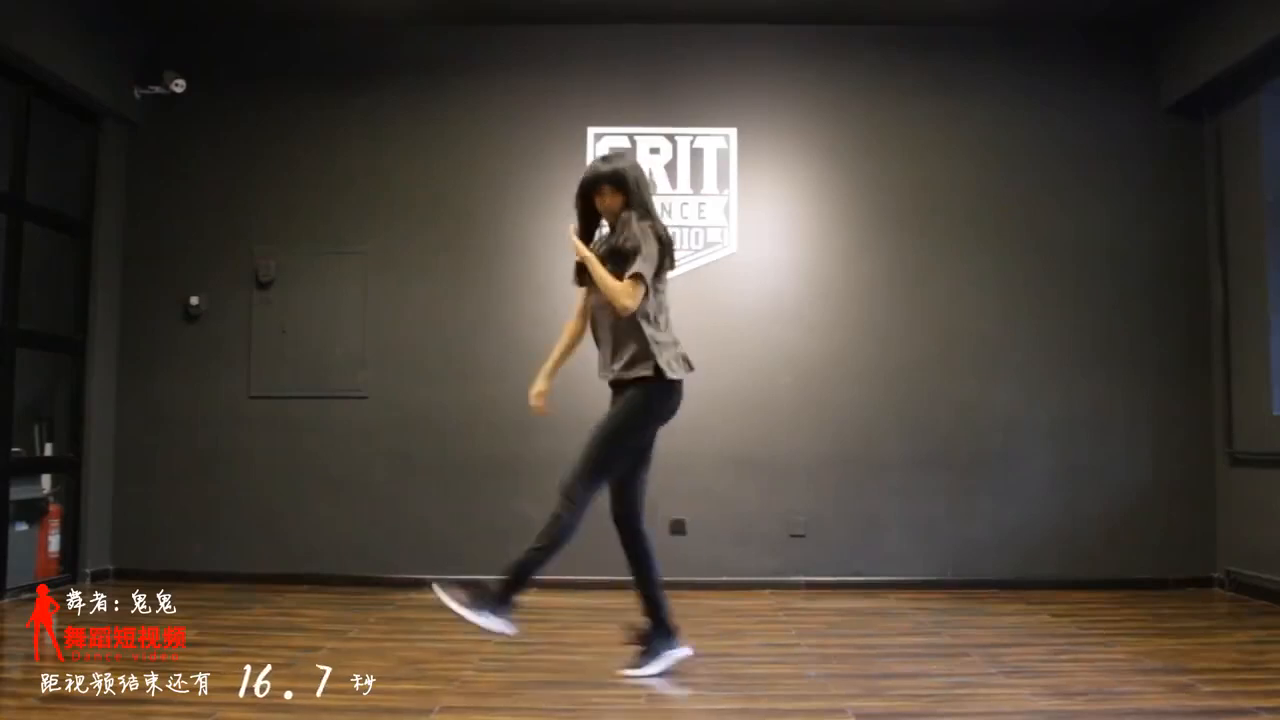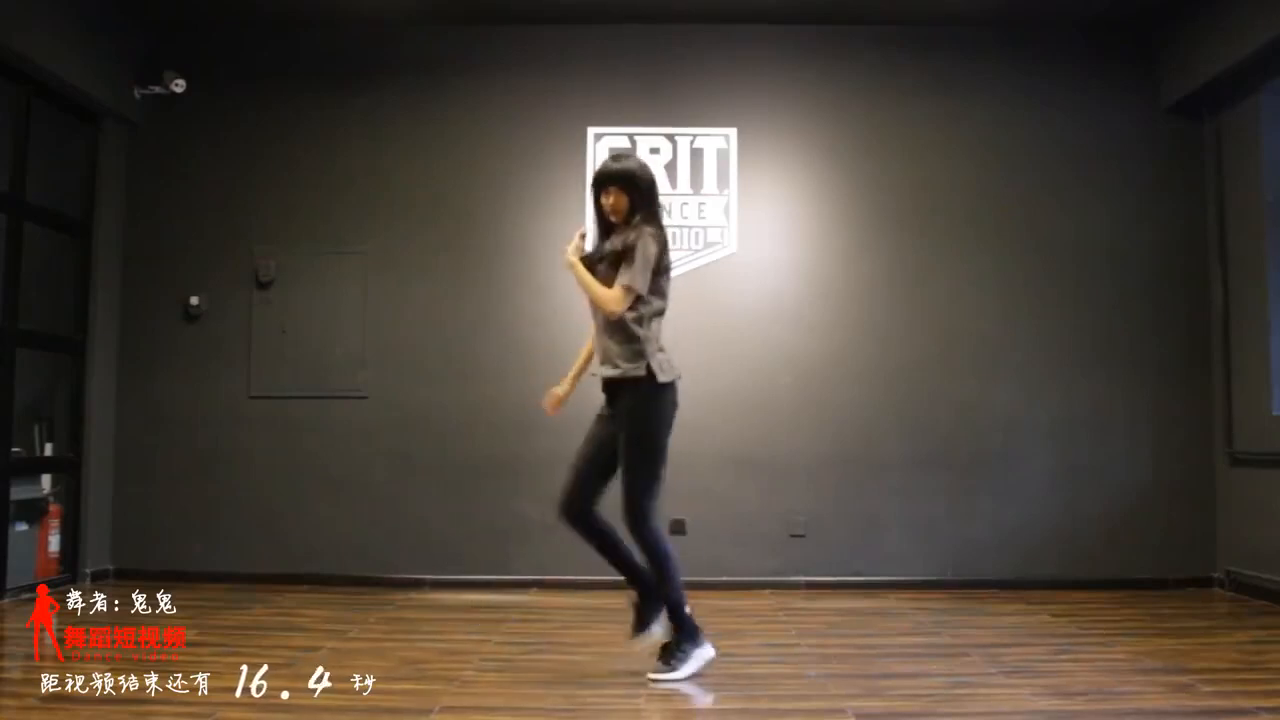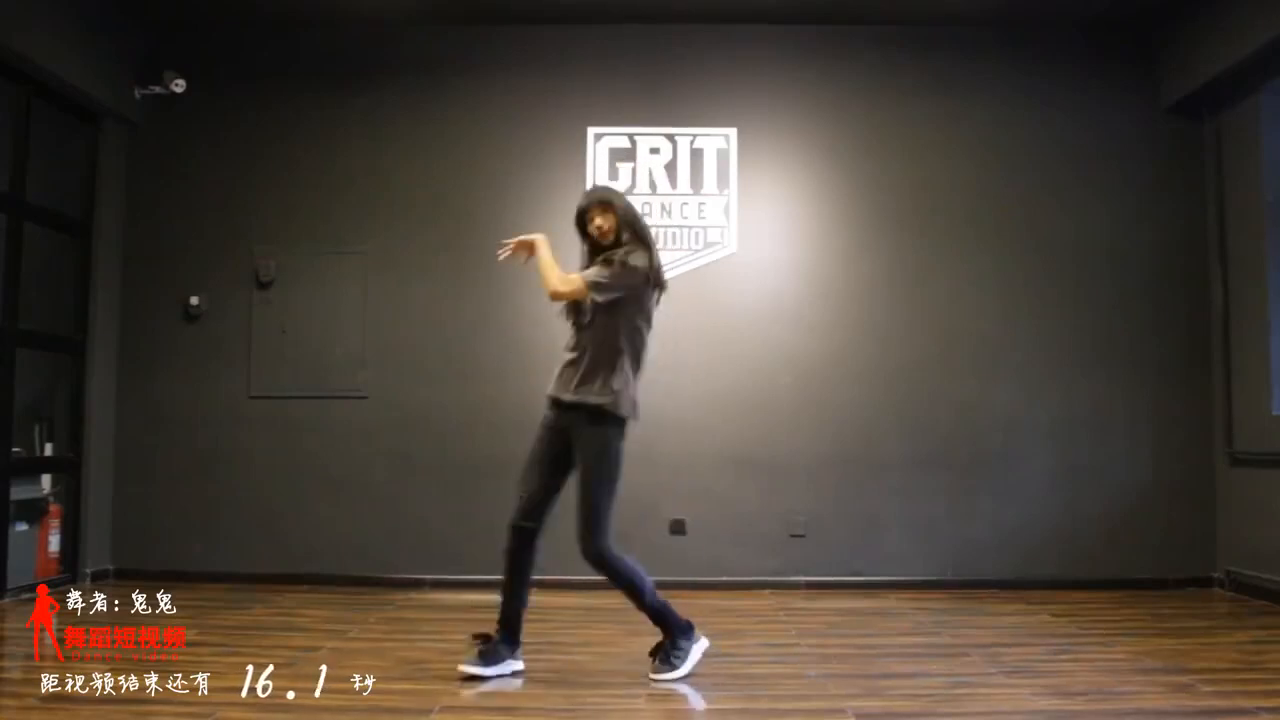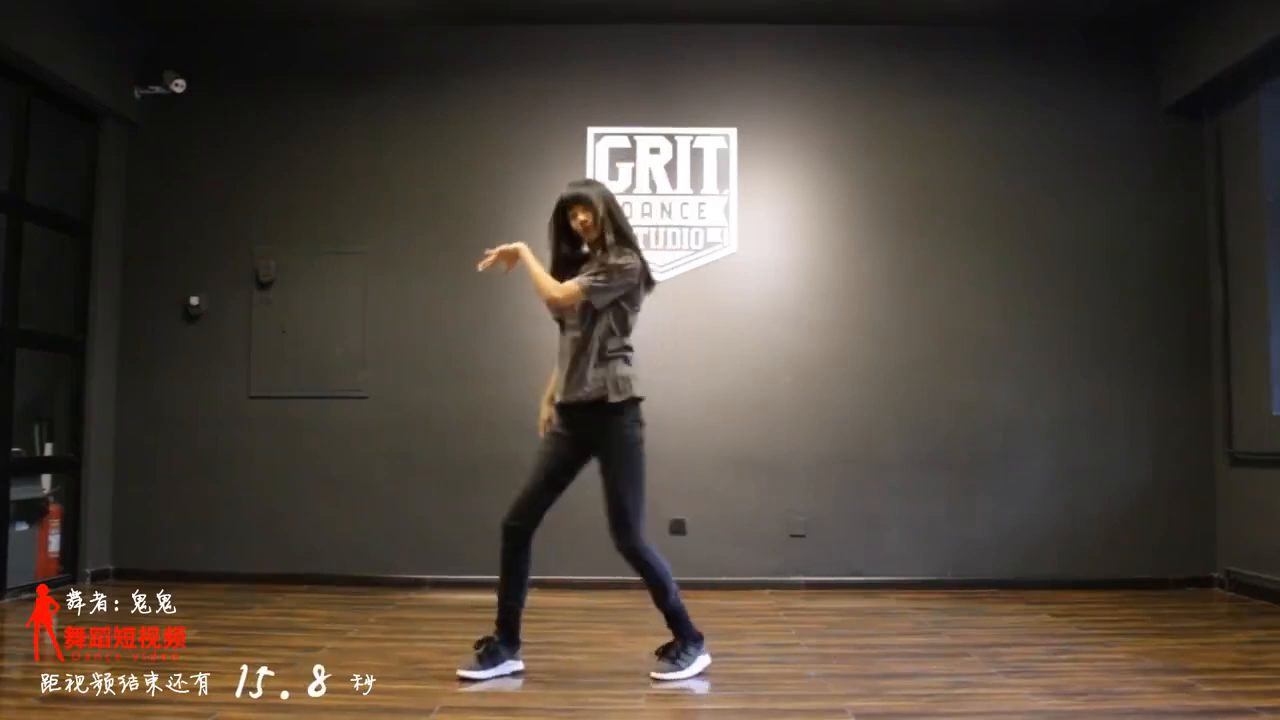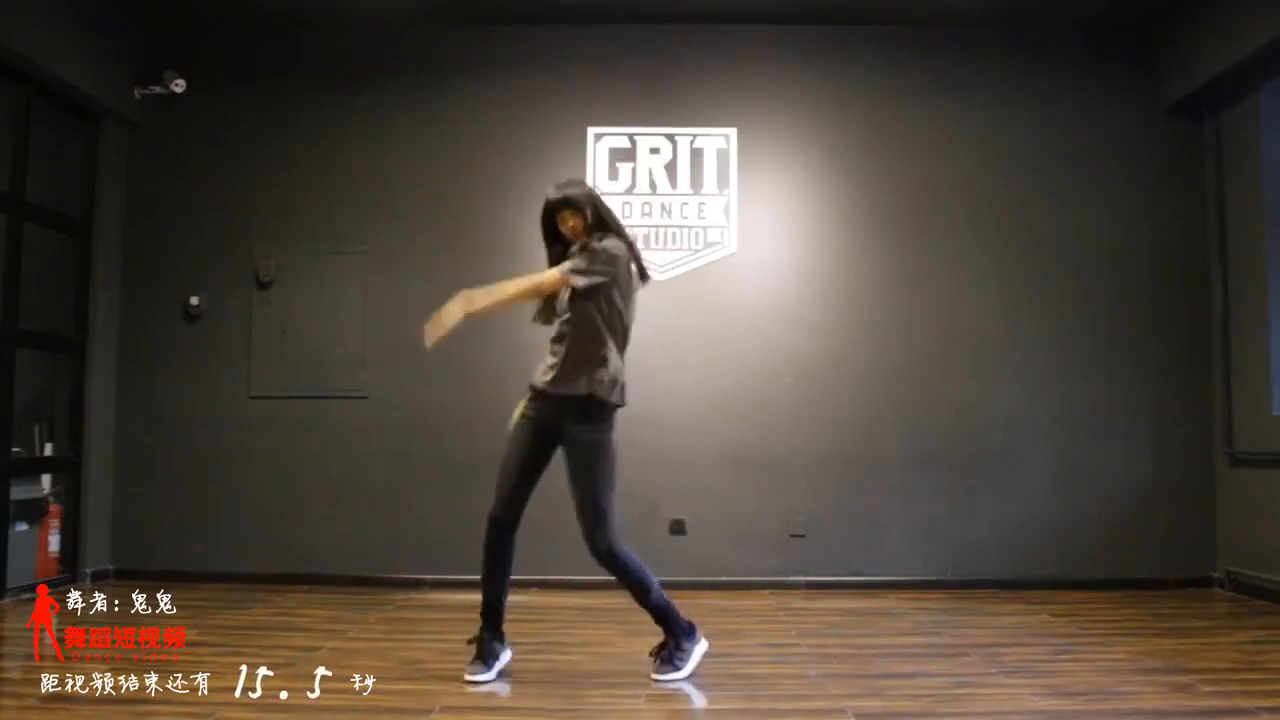
dt=0.3s
person 1, frame 1
left shoulder: (643, 236)
right shoulder: (604, 245)
left elbow: (626, 302)
right elbow: (580, 317)
left wrist: (587, 257)
right wrist: (544, 376)
left hip: (653, 383)
right hip: (631, 385)
left knee: (577, 490)
right knee: (625, 515)
left ankle: (502, 598)
right ankle: (662, 635)
person 1, frame 2
left shoulder: (646, 242)
right shoulder: (610, 248)
left elbow: (614, 307)
left wrist: (575, 262)
right wrist: (571, 380)
left hip: (645, 390)
right hip: (617, 392)
left knee: (638, 516)
right knee: (574, 507)
left ankle: (688, 638)
right ankle: (651, 593)
person 1, frame 3
left shoulder: (635, 265)
right shoulder: (603, 266)
left elbow: (559, 290)
left wrist: (539, 245)
left hip: (601, 417)
right hip: (563, 410)
left knee: (595, 544)
right knee: (523, 526)
left ankle: (680, 635)
right ankle: (505, 646)
person 1, frame 4
left shoulder: (623, 265)
right shoulder: (579, 264)
left elbow: (557, 297)
left wrist: (523, 253)
right wrist: (549, 398)
left hip: (613, 413)
right hip: (571, 416)
left knee: (628, 538)
right knee: (517, 524)
left ankle: (690, 643)
right ankle: (505, 645)
person 1, frame 5
left shoulder: (610, 254)
right shoulder: (568, 265)
left elbow: (540, 284)
left wrist: (467, 302)
right wrist: (528, 400)
left hip: (588, 410)
right hip: (546, 403)
left knee: (600, 541)
right knee: (501, 519)
left ankle: (682, 635)
right ankle: (492, 641)
